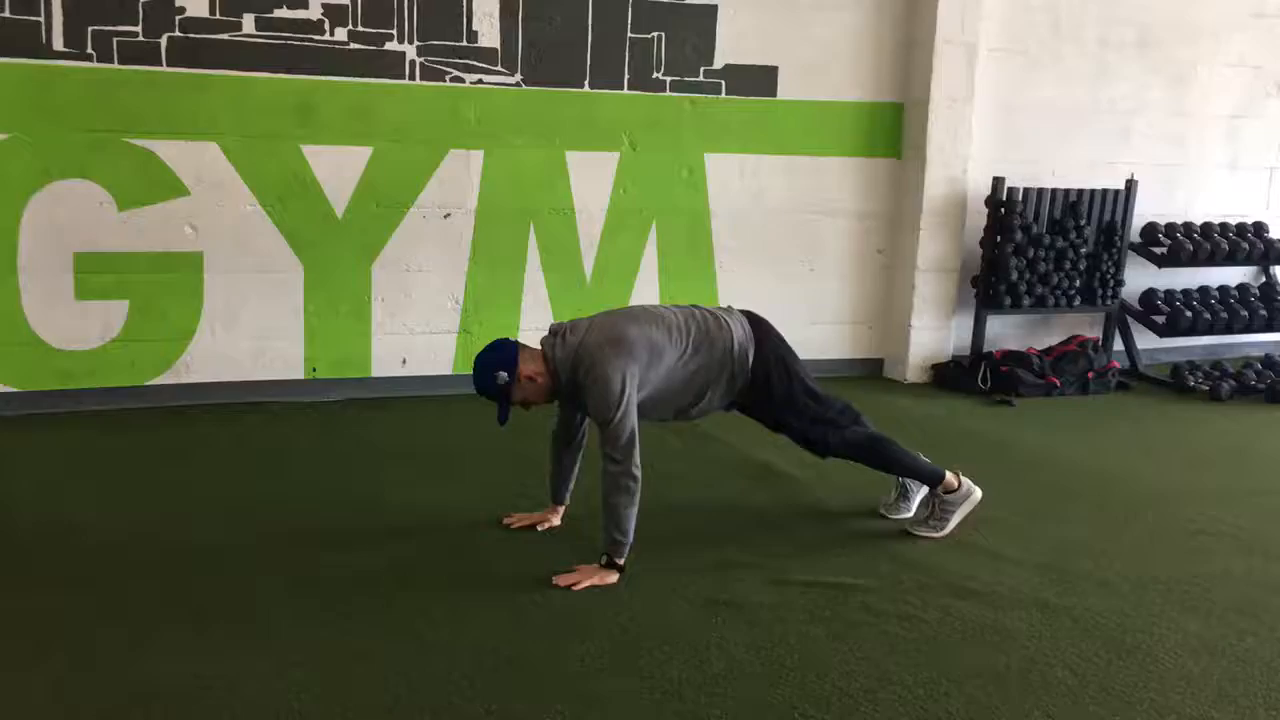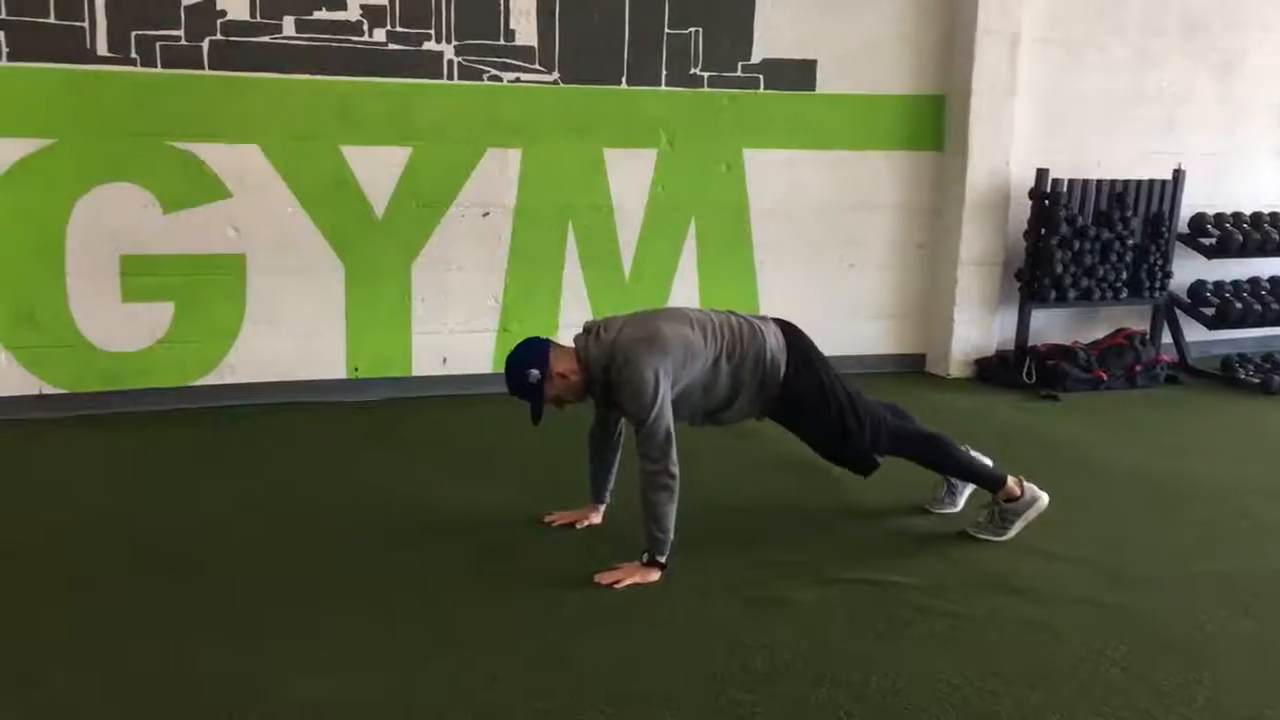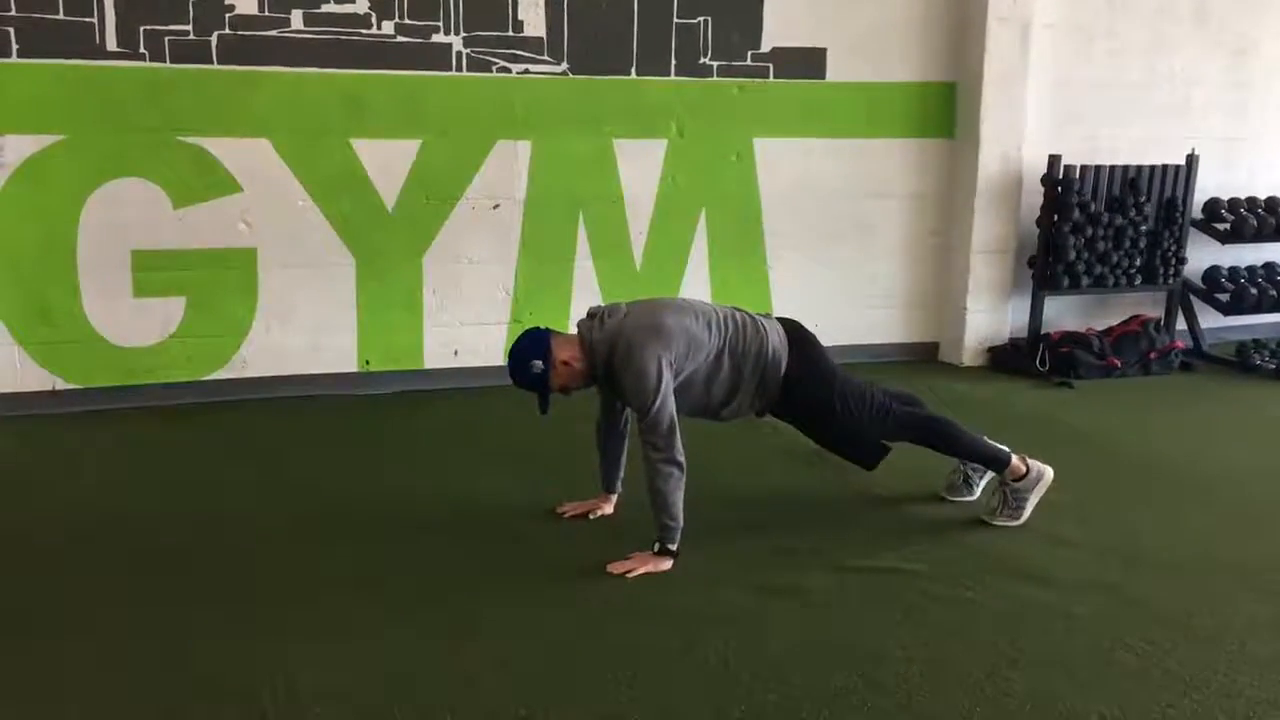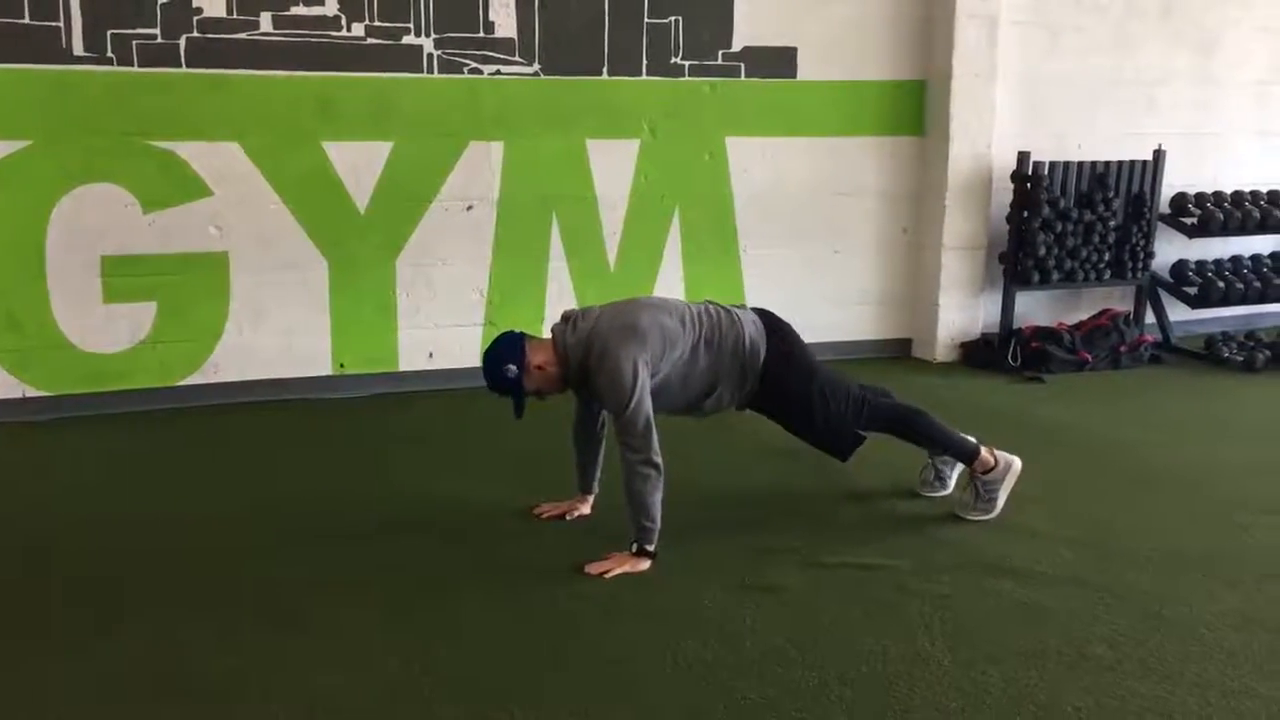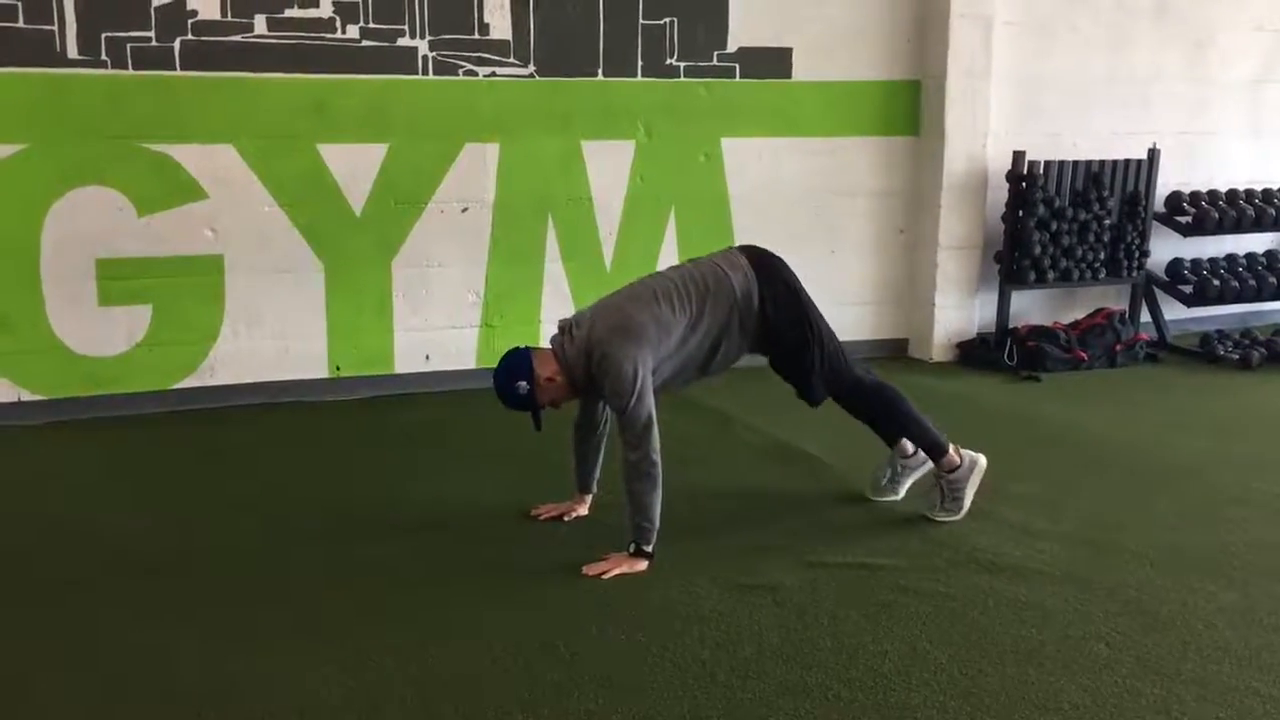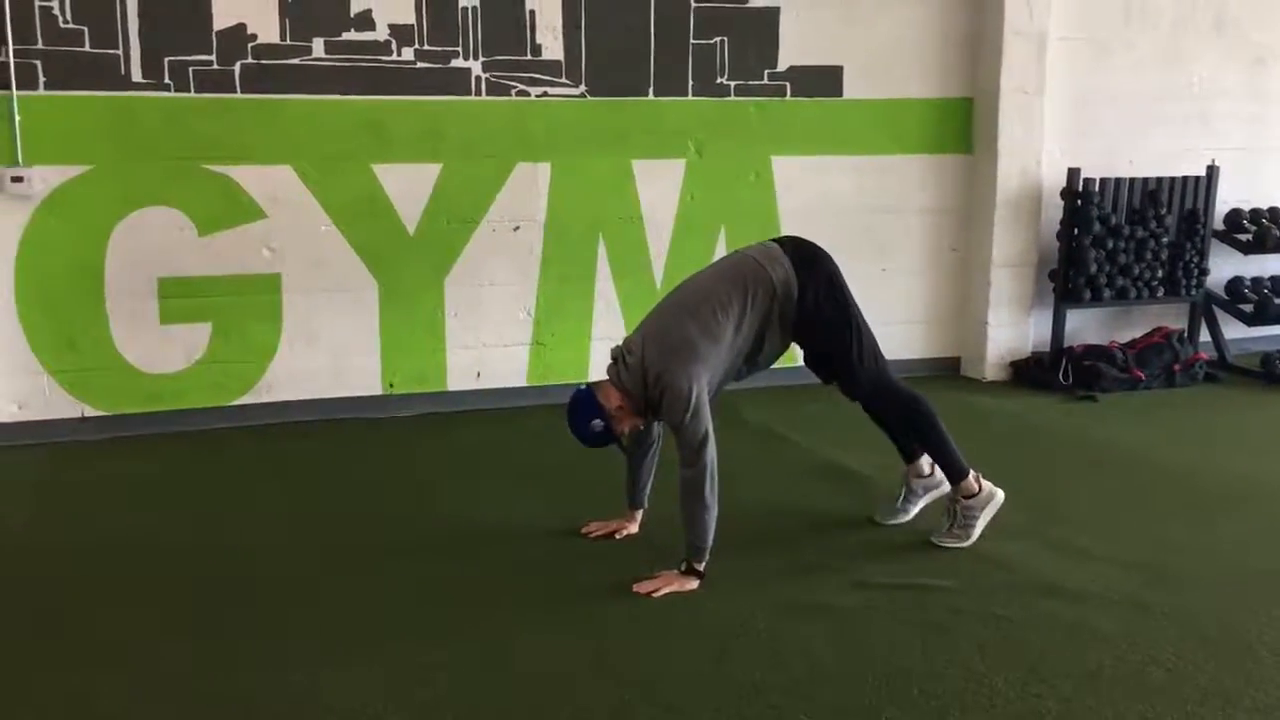
dt=0.7s
person 1, frame 1
left shoulder: (601, 368)
right shoulder: (564, 353)
left elbow: (622, 465)
right elbow: (569, 432)
left wrist: (612, 564)
right wrist: (555, 507)
left hip: (747, 355)
right hip: (729, 350)
left knee: (832, 430)
right knee: (823, 418)
left ankle: (949, 486)
right ankle: (912, 476)
person 1, frame 2
left shoulder: (635, 367)
right shoulder: (600, 350)
left elbow: (659, 464)
right elbow: (606, 429)
left wrist: (655, 561)
right wrist: (596, 505)
left hip: (779, 367)
right hip: (763, 355)
left knee: (877, 434)
right knee: (870, 421)
left ankle: (1012, 492)
right ankle: (961, 463)
person 1, frame 3
left shoulder: (636, 354)
right shoulder: (602, 338)
left elbow: (664, 451)
right elbow: (613, 419)
left wrist: (665, 549)
right wrist: (608, 495)
left hip: (784, 366)
right hip: (768, 359)
left knee: (886, 419)
right knee: (879, 409)
left ankle: (1019, 471)
right ankle: (976, 456)
person 1, frame 4
left shoulder: (610, 356)
right shoulder: (578, 342)
left elbow: (641, 452)
right elbow: (589, 420)
left wrist: (644, 549)
right wrist: (585, 496)
left hip: (760, 357)
right hip: (744, 350)
left knee: (860, 410)
right knee: (852, 401)
left ankle: (989, 463)
right ankle: (946, 450)
person 1, frame 5
left shoulder: (614, 358)
right shoulder: (578, 346)
left elbow: (642, 451)
right elbow: (592, 418)
left wrist: (641, 551)
right wrist: (582, 496)
left hip: (759, 291)
right hip: (740, 283)
left knee: (845, 379)
right knee: (827, 376)
left ankle: (953, 462)
right ankle: (906, 452)
person 1, frame 6
left shoulder: (674, 380)
right shoulder: (633, 364)
left elbow: (698, 467)
right elbow: (646, 437)
left wrist: (693, 570)
right wrist: (633, 515)
left hip: (800, 279)
right hip: (780, 273)
left knee: (874, 385)
right knee: (861, 384)
left ankle: (971, 490)
right ankle: (923, 470)
